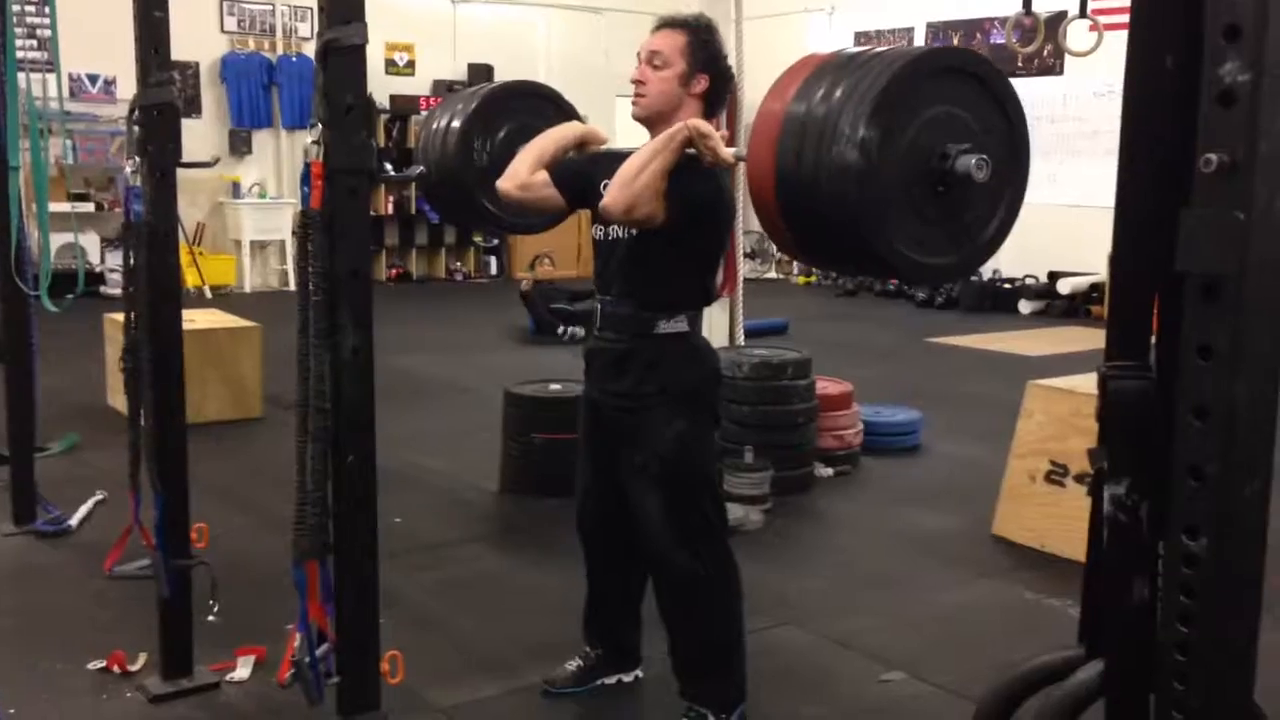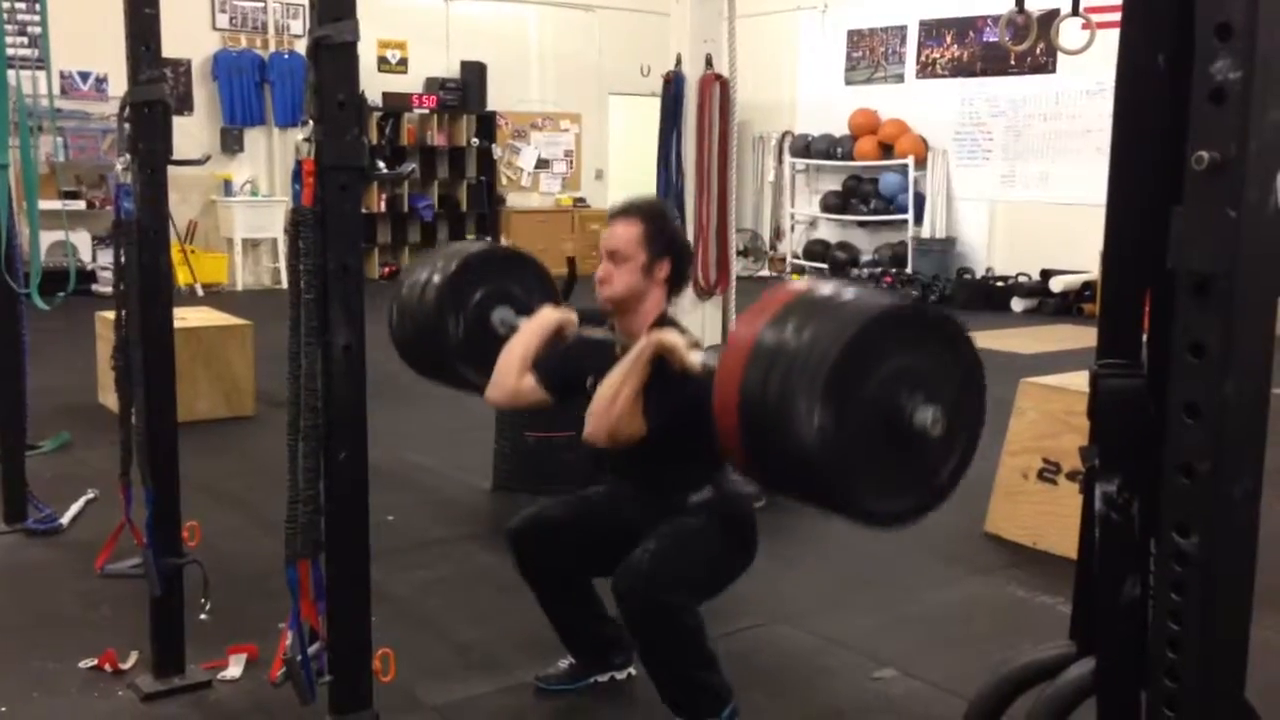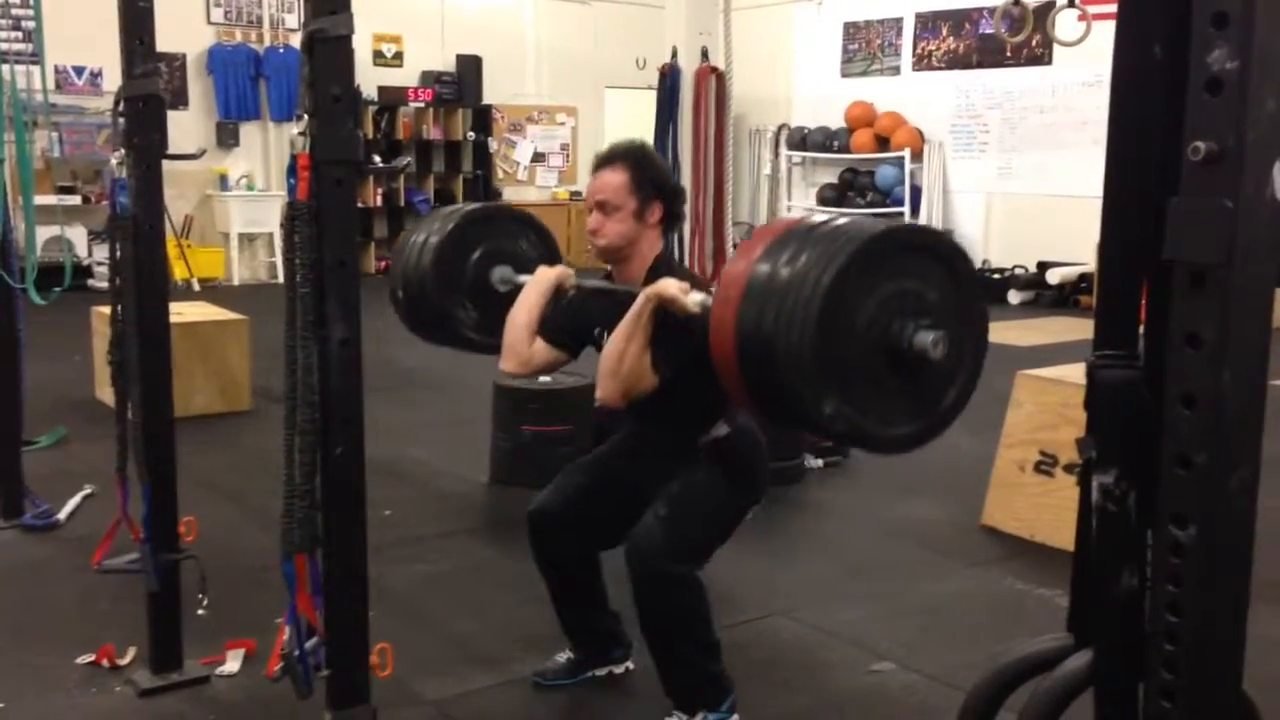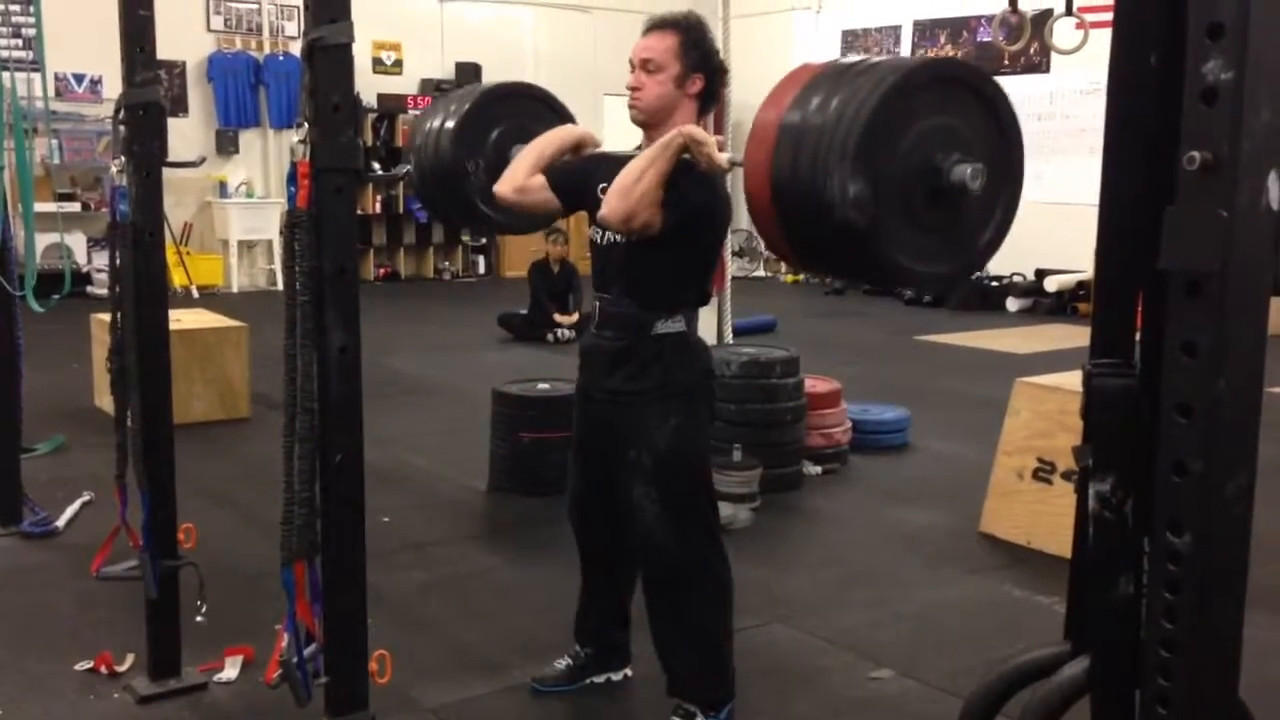
dt=1s
person 1, frame 1
left shoulder: (698, 175)
right shoulder: (618, 161)
left elbow: (621, 205)
right elbow: (515, 185)
left wrist: (678, 135)
right wrist: (569, 132)
left hip: (668, 374)
right hip: (609, 367)
left knee: (684, 545)
right knee: (604, 525)
right ankle: (611, 652)
person 1, frame 2
left shoulder: (675, 366)
right shoulder: (596, 352)
left elbow: (600, 432)
right elbow: (503, 390)
left wrist: (648, 349)
right wrist: (545, 321)
left hip: (706, 519)
left knee: (643, 582)
right knee: (534, 536)
right ankle: (604, 654)
person 1, frame 3
left shoulder: (679, 302)
right shoulder: (595, 297)
left elbow: (613, 390)
right elbow: (516, 360)
left wrist: (649, 302)
right wrist: (544, 280)
left hip: (716, 456)
right hip: (649, 443)
left knee: (655, 550)
right knee: (552, 518)
right ankle: (601, 649)
person 1, frame 4
left shoulder: (693, 179)
right shoulder: (610, 165)
left elbow: (618, 213)
right elbow: (512, 189)
left wrist: (676, 142)
right wrist: (566, 136)
left hip: (663, 373)
right hip: (604, 364)
left knee: (675, 540)
right knee: (597, 520)
right ankle: (601, 650)
